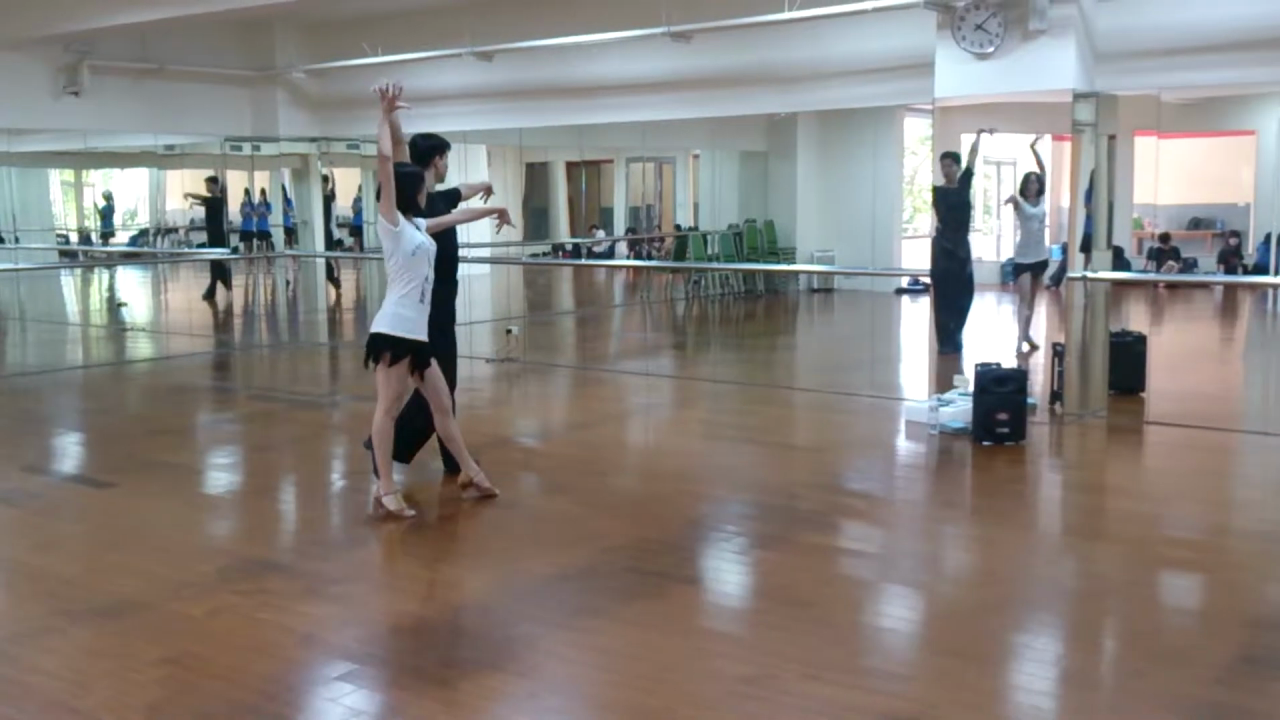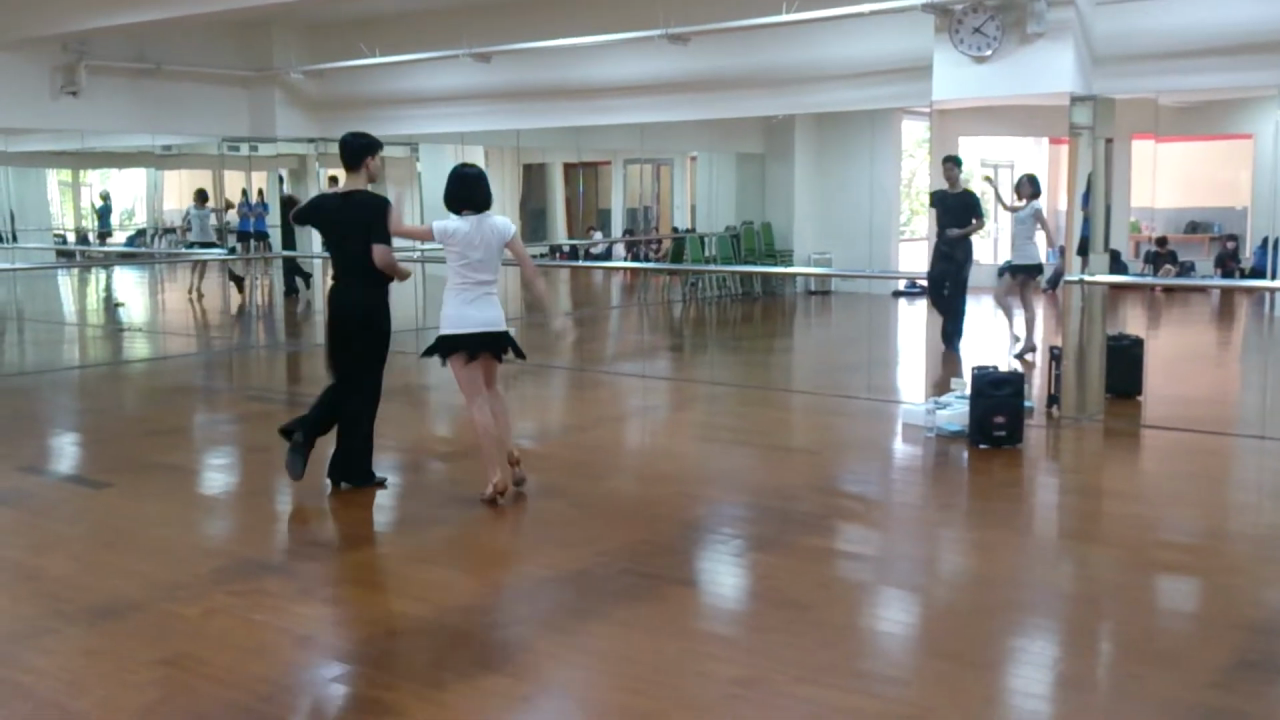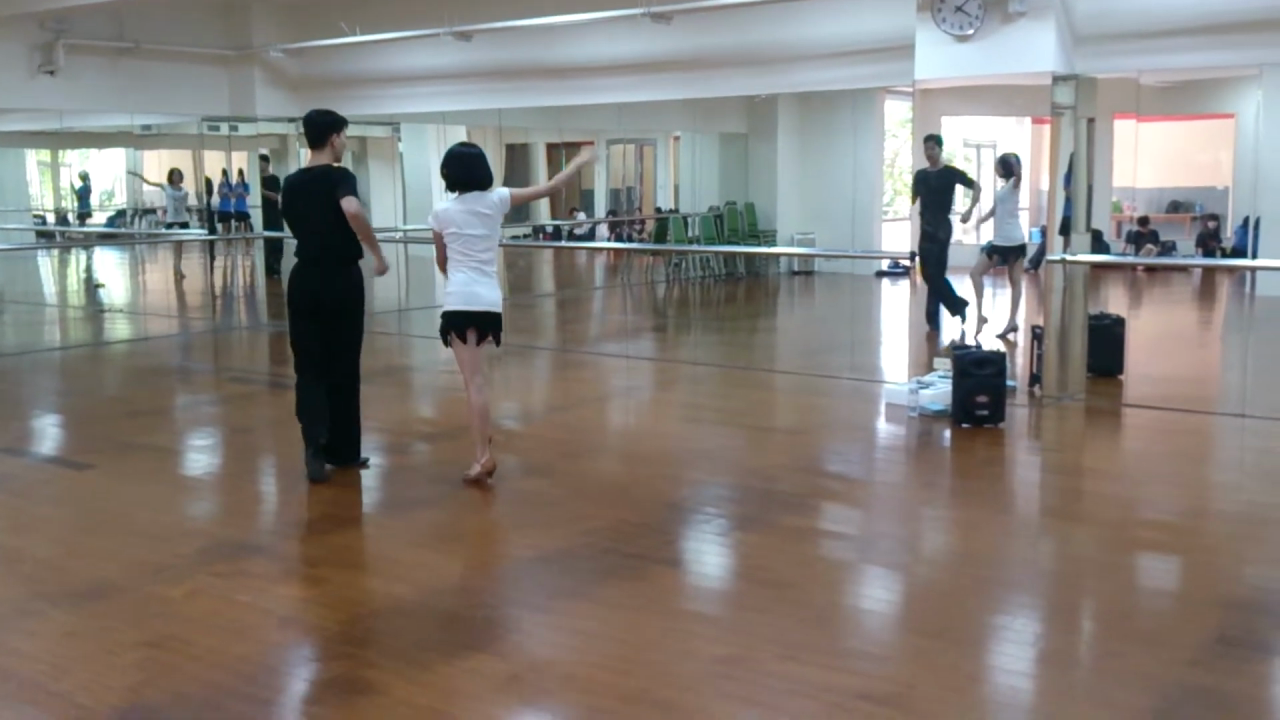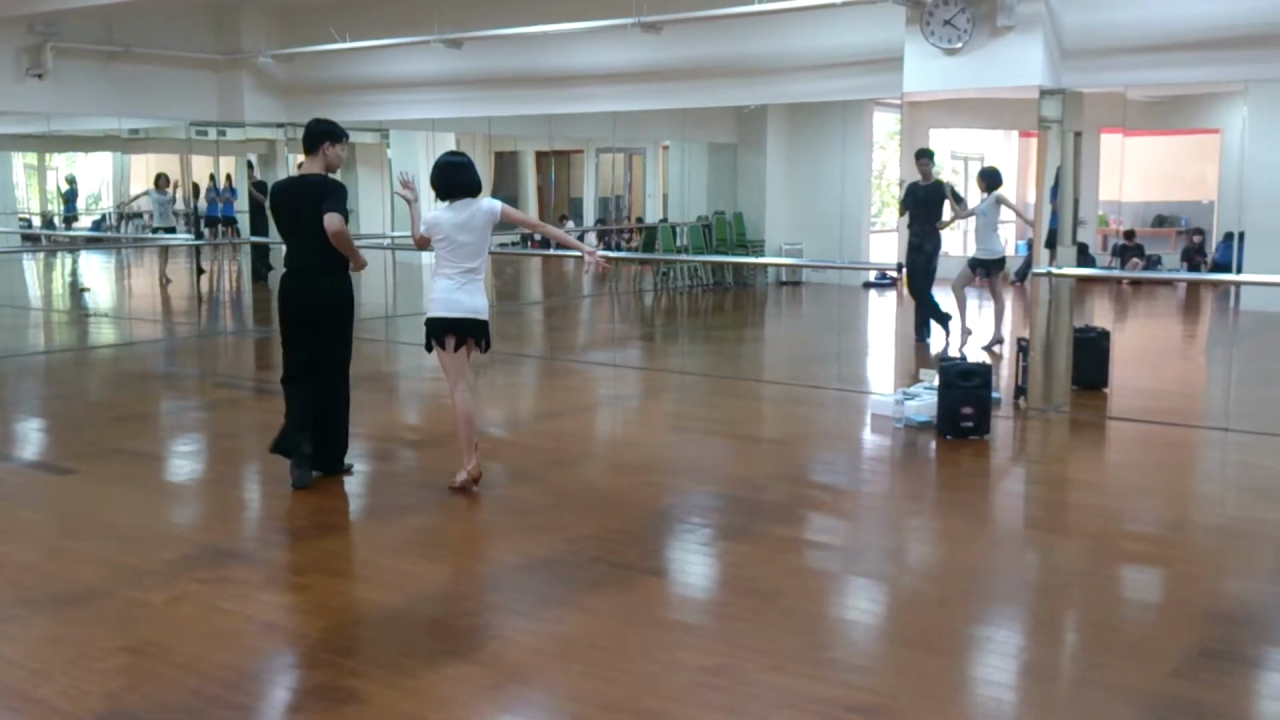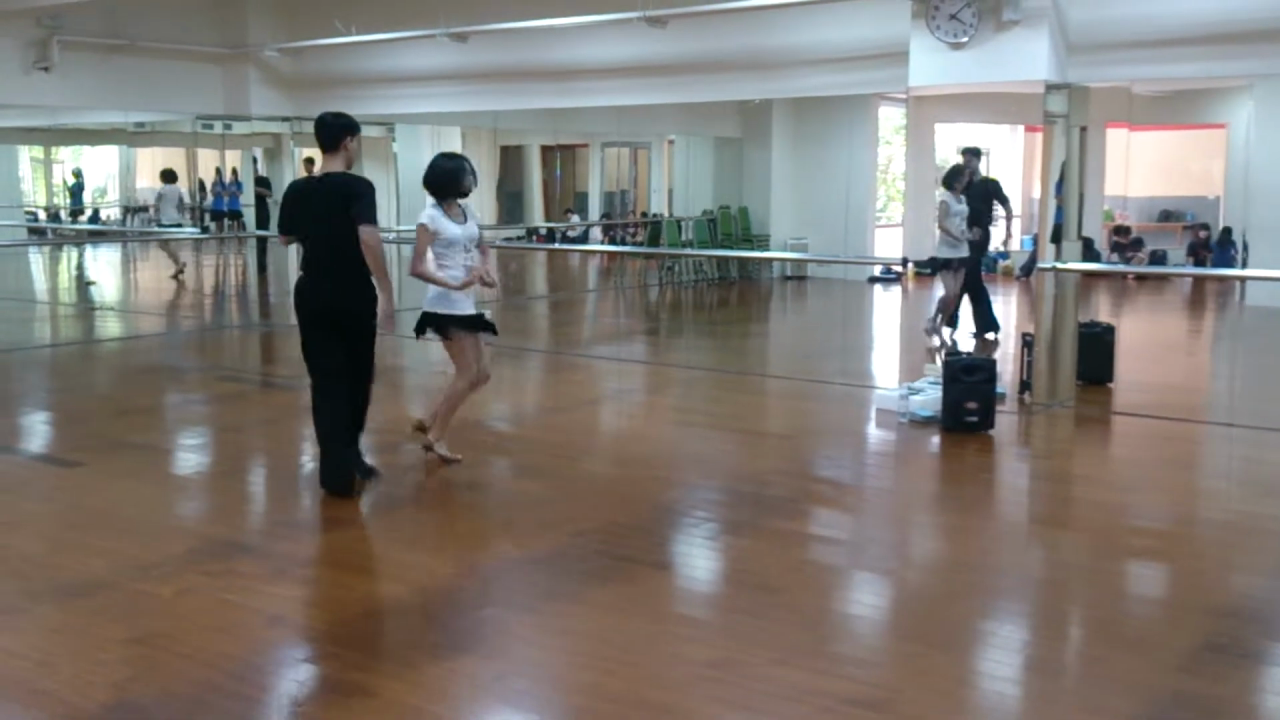
dt=1s
person 1, frame 1
left shoulder: (442, 197)
left elbow: (466, 191)
left wrist: (483, 187)
left hip: (442, 302)
right hip: (427, 305)
left knee: (443, 381)
left ankle: (452, 458)
right ankle: (389, 443)
person 1, frame 2
left shoulder: (322, 203)
right shoulder: (377, 204)
left elbow: (295, 216)
right elbow: (382, 259)
right wrist: (400, 272)
left hip: (340, 300)
right hip: (369, 305)
left knee: (346, 380)
right knee: (363, 387)
left ankle: (304, 432)
right ankle: (351, 469)
person 1, frame 3
left shoulder: (292, 184)
right shoulder: (340, 177)
right elbow: (352, 211)
right wrist: (376, 254)
left hip: (303, 279)
right hip: (341, 279)
left knee: (309, 366)
right knee: (342, 366)
left ankle: (316, 446)
right ankle: (341, 450)
person 1, frame 4
left shoulder: (279, 191)
right shoulder: (331, 188)
right elbow: (334, 227)
right wrist: (355, 259)
left hip: (293, 287)
right hip: (331, 288)
left knee: (297, 371)
right knee: (333, 373)
left ankle: (298, 449)
right ankle: (328, 457)
person 1, frame 5
left shoulder: (296, 191)
right shoulder: (359, 187)
left elbow: (287, 239)
right elbow: (369, 240)
right wrist: (386, 297)
left hip: (312, 294)
right hip: (355, 292)
left knee: (326, 383)
right knee: (358, 376)
left ankle: (338, 472)
right ankle: (347, 457)
person 2, frame 1
left shoulder: (414, 226)
right shoulder: (391, 222)
left elbow: (451, 219)
right elbow: (386, 161)
left wrist: (490, 209)
right wrist: (386, 116)
left hip: (416, 333)
right hip: (394, 331)
left knee: (443, 405)
right knee: (388, 408)
left ankle: (469, 471)
right ankle: (385, 489)
person 2, frame 2
left shoulder: (449, 228)
right shoulder: (502, 226)
left elbow: (397, 230)
right elbow: (531, 273)
right wrist: (554, 314)
left hip: (457, 325)
right hip: (492, 323)
left knee: (477, 401)
right knee: (492, 390)
left ankle: (497, 476)
right ankle: (510, 459)
person 2, frame 3
left shoulder: (442, 213)
right shoulder: (498, 200)
left elbow: (442, 263)
right elbow: (550, 188)
right wrist: (579, 162)
left hip: (459, 302)
right hip: (489, 301)
left knee: (474, 380)
right knee: (479, 377)
left ankle: (484, 459)
right ankle: (484, 449)
person 2, frame 4
left shoulder: (433, 220)
right shoulder: (487, 209)
left elbow: (419, 243)
right elbow: (539, 227)
left wrist: (412, 204)
right wrist: (583, 248)
left hip: (444, 308)
right hip: (475, 308)
left knee: (459, 386)
right knee: (461, 382)
left ankle: (470, 465)
right ankle: (469, 444)
person 2, frame 5
left shoulder: (467, 212)
right shoulder: (431, 216)
left elbow: (481, 249)
right elbow: (416, 268)
left wrist: (485, 272)
right wrist: (452, 284)
left hip: (466, 306)
right hip: (445, 307)
left knee: (481, 374)
right knee: (470, 374)
left ankle: (432, 425)
right ankle: (436, 436)
person 3, frame 1
left shoulder: (965, 184)
right shoulder: (938, 192)
left elbow: (972, 157)
right elbow: (942, 216)
left wrist: (979, 135)
left hip: (962, 244)
right hip: (943, 245)
left knee: (965, 293)
right knee: (943, 295)
left ankle: (954, 337)
right ankle: (947, 341)
person 3, frame 2
left shoulder: (969, 197)
right shoulder: (938, 195)
left elbow: (980, 223)
left wrist: (961, 232)
left hip: (961, 248)
right hip: (942, 247)
left knee: (956, 293)
right knee: (934, 290)
left ankle: (952, 338)
right ankle: (951, 335)
person 3, frame 3
left shoulder: (951, 173)
right shoulder: (920, 175)
left elbow: (976, 188)
right elbow: (912, 200)
left wrist: (969, 211)
left hip: (942, 226)
right hip: (925, 226)
left knee: (935, 272)
right knee: (929, 272)
left ankle: (933, 317)
right ankle: (957, 305)
person 3, frame 4
left shoulder: (941, 187)
right shoulder: (912, 188)
left elbow: (963, 205)
right elbow: (901, 212)
right wrist: (899, 193)
left hip: (931, 239)
right hip: (914, 239)
left knee: (923, 285)
right knee: (913, 285)
left ankle: (922, 329)
right ankle: (941, 318)
person 3, frame 5
left shoulder: (990, 184)
left elbow: (1007, 208)
left wrist: (1008, 231)
left hip: (979, 236)
left knee: (968, 278)
right knee: (973, 279)
right ankle: (988, 324)
person 4, frame 1
left shoulder: (1042, 201)
right shoulder: (1019, 202)
left elbow: (1043, 171)
right elbow: (1011, 199)
left wrist: (1033, 149)
right wrist: (1011, 199)
left hip: (1040, 256)
right hip: (1023, 257)
left knee: (1032, 298)
right knee: (1024, 298)
left ankle: (1026, 334)
right ankle: (1020, 338)
person 4, frame 2
left shoulder: (1035, 207)
right shoulder: (1024, 208)
left elbow: (1047, 230)
right elbow: (1008, 207)
right wrist: (995, 188)
left hip: (1026, 260)
right hip: (1019, 260)
left knee: (1000, 295)
right knee: (1026, 301)
left ankle: (1012, 332)
right ankle: (1029, 341)
person 4, frame 3
left shoulder: (1014, 184)
right shoulder: (1002, 189)
left elbow: (1018, 175)
right elbow: (992, 213)
left wrist: (1013, 161)
right wrist: (975, 224)
left hip: (1009, 241)
right hip: (1001, 240)
left knee: (976, 273)
right knee: (1015, 281)
left ankle: (980, 315)
right ankle: (1012, 321)
person 4, frame 4
left shoulder: (996, 197)
right shoulder: (983, 203)
left elbow: (1013, 208)
right elbow: (961, 214)
left wrist: (1027, 220)
left hip: (990, 254)
right hip: (987, 254)
left knee: (957, 286)
right knee: (997, 294)
left ankle: (964, 327)
right ankle: (997, 334)
person 4, frame 5
left shoulder: (962, 199)
right shoulder: (946, 198)
right elbow: (941, 223)
left wrist: (968, 234)
right wrist: (958, 237)
left hip: (961, 252)
right hip: (946, 252)
left knee: (955, 292)
right knee: (950, 292)
left ankle: (936, 324)
right ankle: (933, 321)
